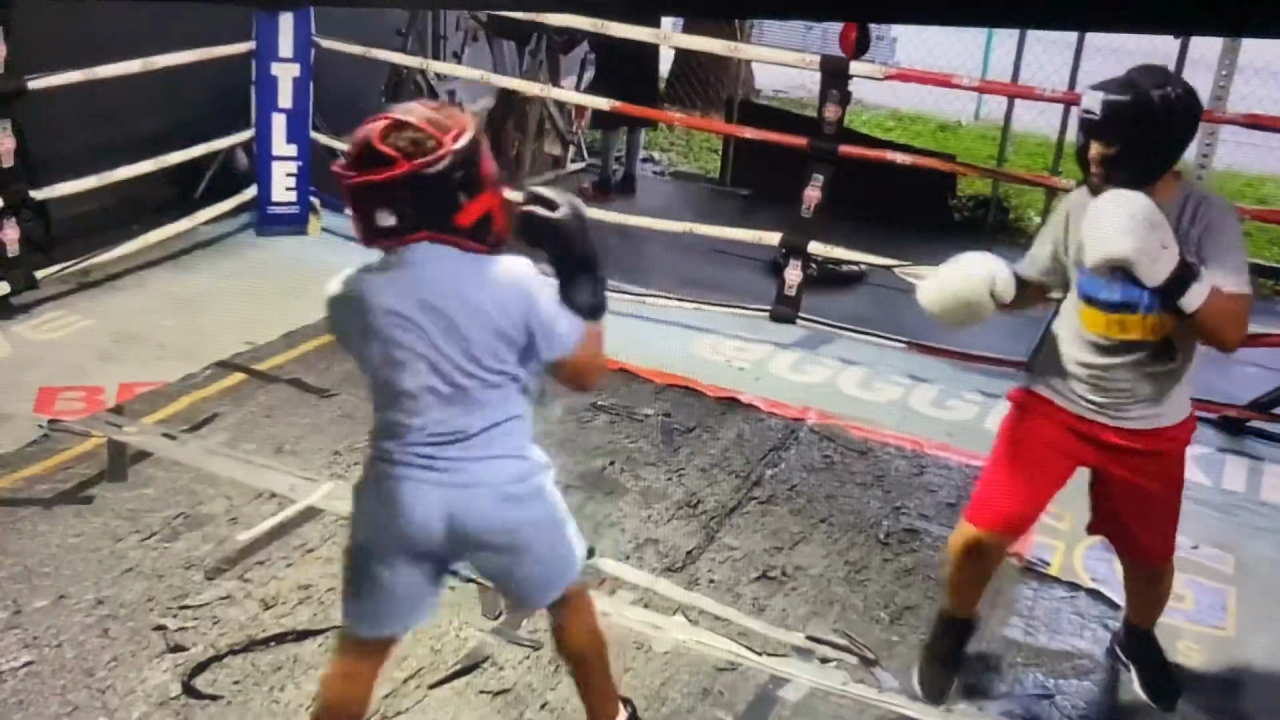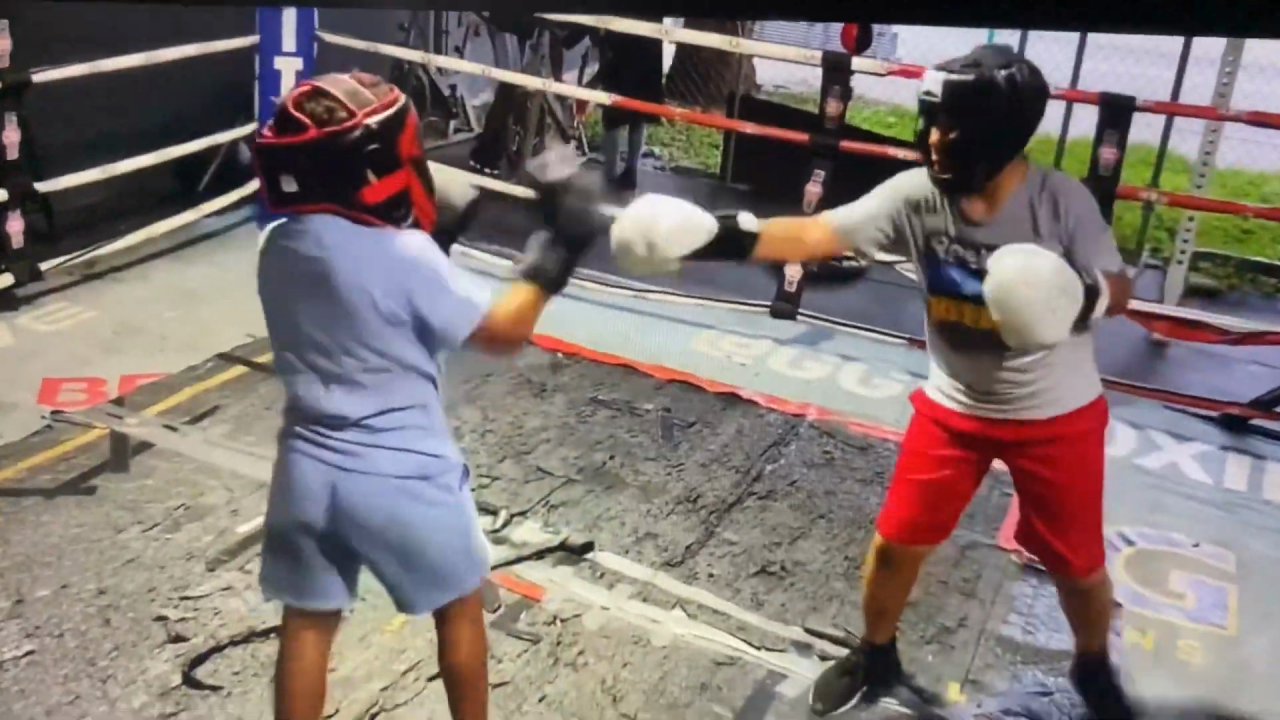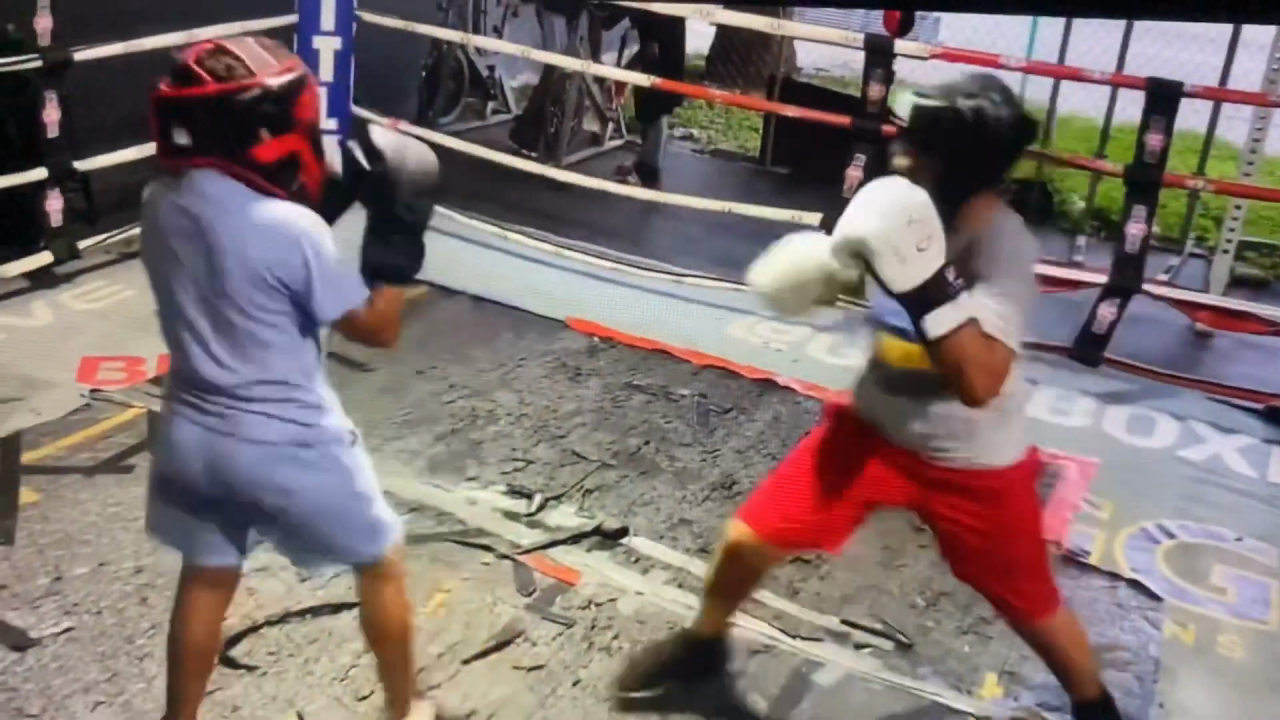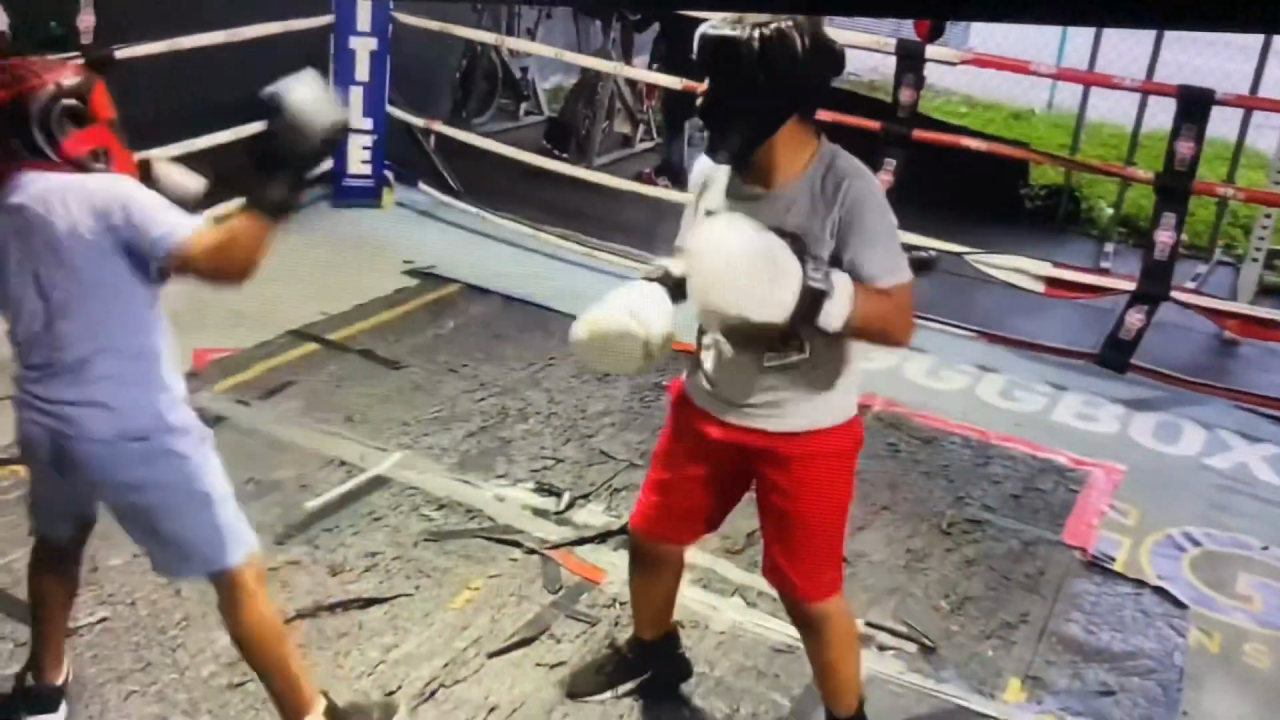
dt=0.5s
person 1, frame 1
left shoulder: (1206, 218)
right shoulder: (1078, 207)
left elbow: (1229, 331)
right elbow: (1034, 284)
left wrist: (1168, 270)
right wrist: (997, 285)
left hip: (1150, 425)
right hip: (1055, 403)
left knee: (1148, 554)
right knee: (980, 534)
left ankle: (1136, 639)
right ankle: (953, 628)
person 1, frame 2
left shoulder: (1060, 202)
right shoulder: (912, 194)
left elbow: (1114, 289)
right elbow: (815, 235)
left wrist: (1083, 297)
right wrist: (714, 231)
left hip: (1058, 416)
right hip: (955, 405)
left knee: (1074, 561)
right knee: (897, 544)
left ankle: (1093, 665)
right ankle: (876, 657)
person 1, frame 3
left shoulder: (1003, 249)
right shoulder: (921, 216)
left elbow: (981, 382)
left wrist: (921, 282)
right wrist: (832, 265)
left hip: (972, 463)
right hip: (872, 430)
left knee: (1033, 608)
right knee: (746, 541)
right ankle: (701, 645)
person 1, frame 4
left shoulder: (849, 192)
right shoulder: (723, 171)
left elbow: (897, 321)
left wrist: (805, 294)
right wrist: (654, 295)
left hip: (807, 426)
right hip: (710, 403)
left knee: (809, 593)
right knee: (651, 537)
right ankle: (652, 650)
person 2, frame 1
left shoulder: (353, 299)
right shoulder: (514, 283)
right elbow: (584, 370)
right wrist: (583, 274)
left hip: (405, 493)
right hip: (504, 487)
left knee: (361, 644)
right knee: (568, 598)
person 2, frame 2
left shoulder: (278, 250)
right shoulder: (406, 259)
right elbow: (499, 333)
right wrist: (557, 247)
left hip: (309, 472)
right hip: (404, 476)
left knee: (309, 623)
right knee: (459, 604)
person 2, frame 3
left shoulder: (161, 205)
right shoulder: (293, 230)
right elbow: (377, 328)
left wrist: (319, 200)
right wrist: (399, 225)
left hip: (194, 435)
right hip: (289, 444)
left knee: (206, 577)
right knee: (380, 563)
person 2, frame 4
right shoulder: (105, 198)
right elbow: (230, 259)
left wrist: (150, 211)
right wrist: (284, 168)
right hip: (137, 432)
left knee: (58, 542)
right knee: (239, 575)
